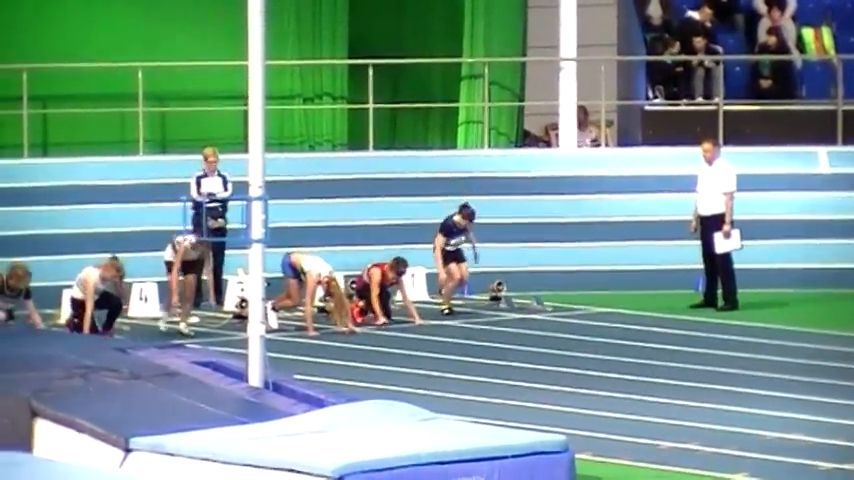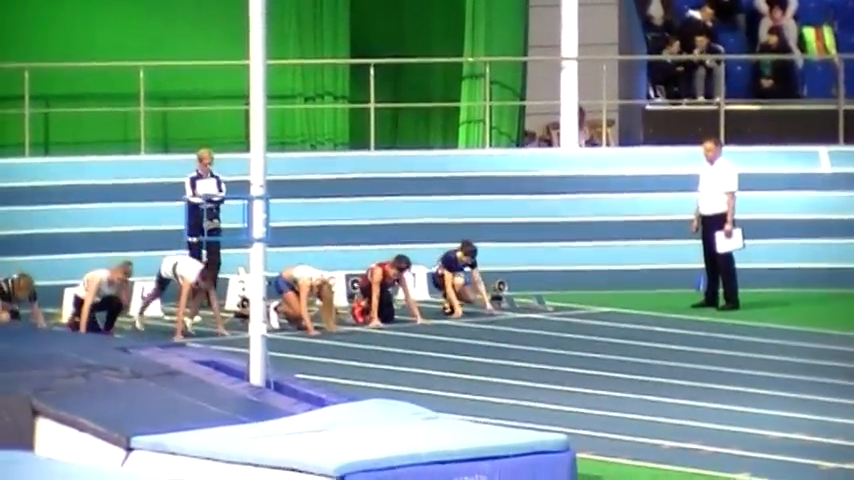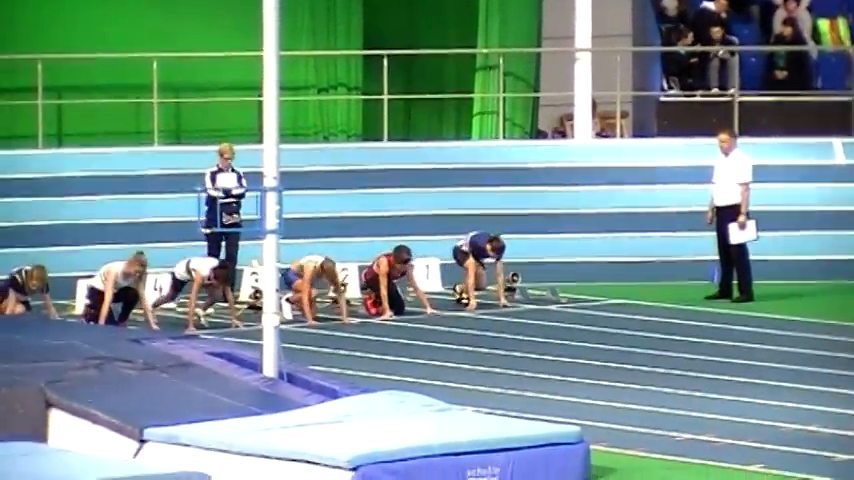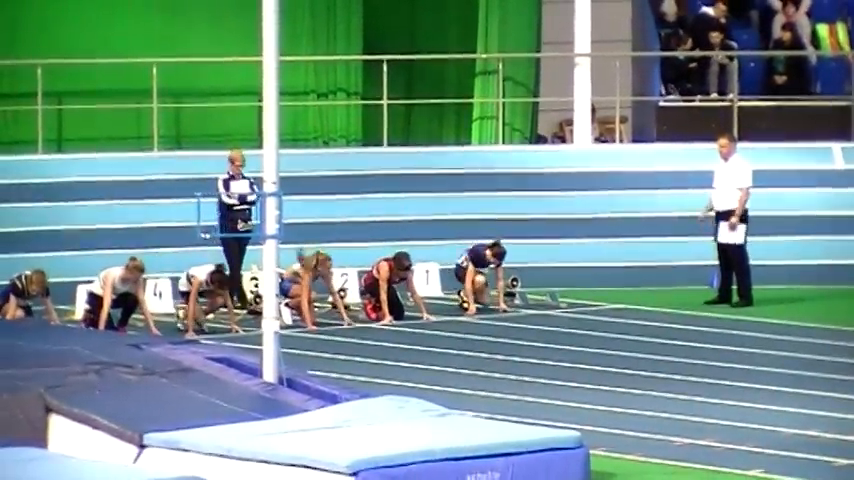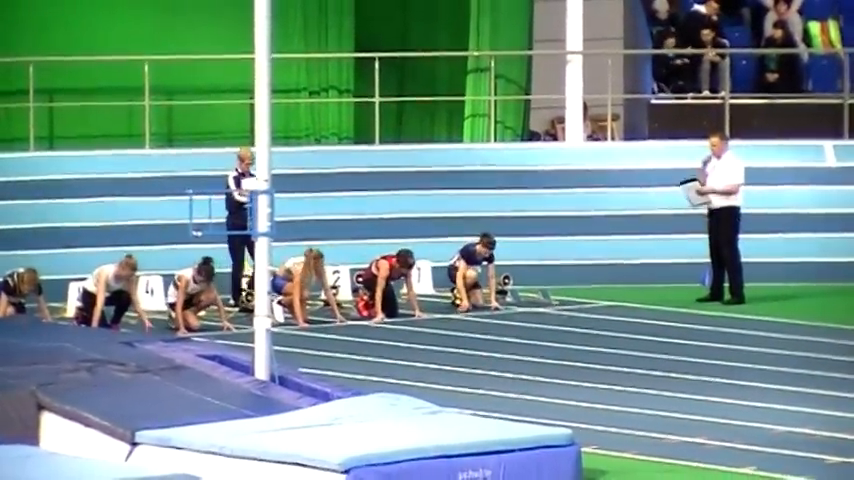
dt=0.5s
person 1, frame 1
left shoulder: (725, 170)
right shoulder: (703, 170)
left elbow: (729, 198)
left wrist: (727, 223)
right wrist: (695, 219)
left hip: (719, 219)
right hip: (705, 220)
left knee: (723, 261)
right knee: (708, 261)
left ankle: (731, 300)
right ankle: (709, 298)
person 1, frame 2
left shoulder: (726, 169)
right shoulder: (704, 170)
left elbow: (730, 197)
left wrist: (729, 222)
right wrist: (696, 218)
left hip: (720, 219)
right hip: (707, 220)
left knee: (724, 260)
right knee: (710, 261)
left ankle: (732, 300)
right ankle: (710, 298)
person 1, frame 3
left shoulder: (741, 161)
right shoulder: (719, 161)
left elbow: (745, 189)
left wrist: (743, 213)
right wrist: (711, 209)
left hip: (734, 210)
right hip: (721, 210)
left knee: (738, 251)
right knee: (724, 252)
left ankle: (746, 292)
right ankle: (725, 289)
person 1, frame 4
left shoulder: (741, 166)
right shoulder: (719, 167)
left elbow: (745, 193)
left wrist: (736, 216)
right wrist: (708, 208)
left hip: (735, 216)
right hip: (721, 216)
left knee: (738, 256)
right knee: (724, 257)
left ankle: (745, 297)
right ankle: (724, 294)
person 1, frame 5
left shoulder: (733, 163)
right shoulder: (712, 163)
left elbow: (733, 188)
right elbow: (703, 185)
left wrist: (710, 189)
right wrist: (704, 168)
left hip: (728, 211)
right hip: (714, 212)
left knee: (730, 253)
right knee: (715, 253)
left ankle: (737, 294)
right ankle: (716, 292)
person 2, frame 1
left shoulder: (224, 177)
right shoulder: (197, 178)
left elbow: (228, 194)
right elbow: (195, 197)
left wrist: (209, 196)
right wrist: (217, 197)
left hip: (219, 220)
right hip: (201, 221)
left knee: (218, 258)
left ankle: (218, 294)
right ankle: (197, 295)
person 2, frame 2
left shoulder: (217, 179)
right shoulder: (191, 179)
left elbow: (222, 195)
right elbow: (191, 199)
left wrist: (203, 198)
right wrist: (210, 199)
left hip: (213, 222)
right hip: (196, 224)
left knee: (215, 258)
right knee: (196, 259)
person 2, frame 3
left shoulder: (238, 173)
right shoulder: (211, 173)
left elbow: (242, 191)
right elbow: (211, 193)
left wrist: (223, 191)
right wrist: (232, 192)
left hip: (233, 218)
right hip: (214, 218)
left knee: (232, 255)
right knee: (213, 254)
left ankle: (229, 290)
person 2, frame 4
left shoulder: (248, 181)
right shoulder: (223, 181)
left elbow: (255, 197)
right elbow: (225, 200)
left wrist: (236, 197)
right wrist: (245, 199)
left hip: (244, 225)
right hip: (228, 226)
left knee: (237, 265)
right knee: (235, 265)
right ankle: (242, 300)
person 2, frame 5
left shoulder: (253, 178)
right shoulder: (232, 178)
right elbow: (237, 198)
left wrist: (246, 195)
left hip: (251, 224)
right hip: (236, 224)
right knee: (238, 263)
right ankle: (236, 298)
